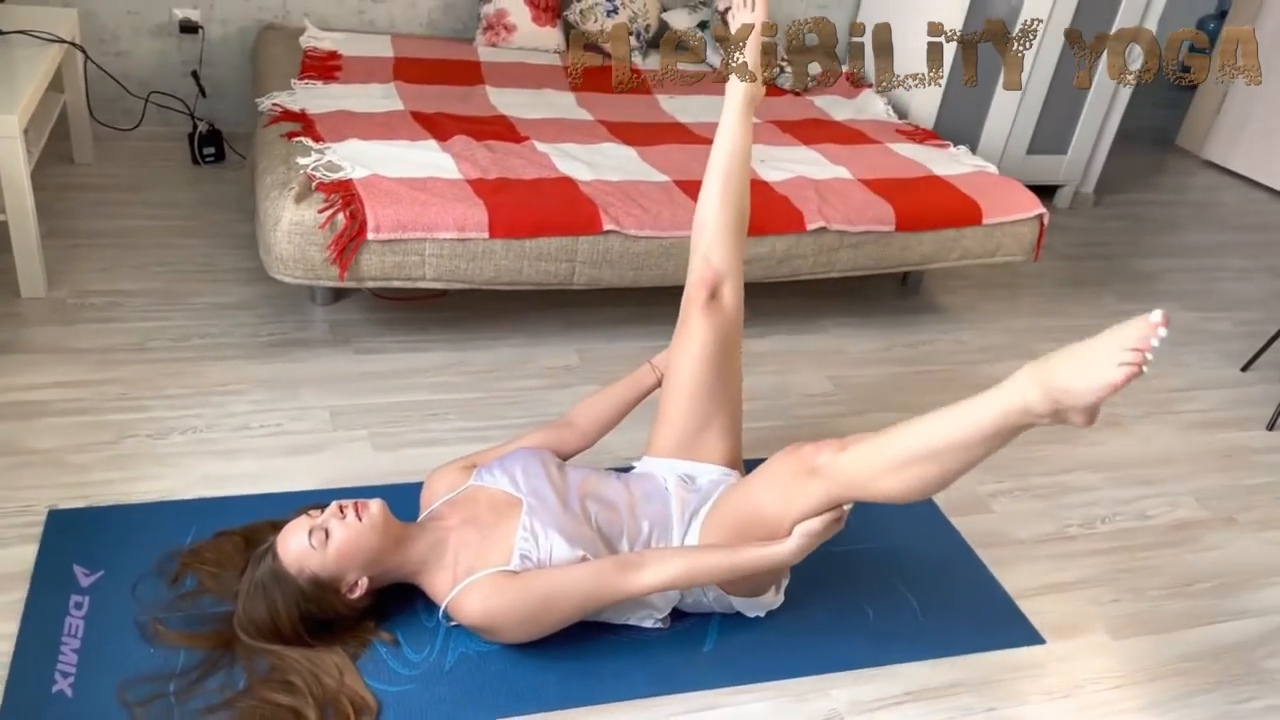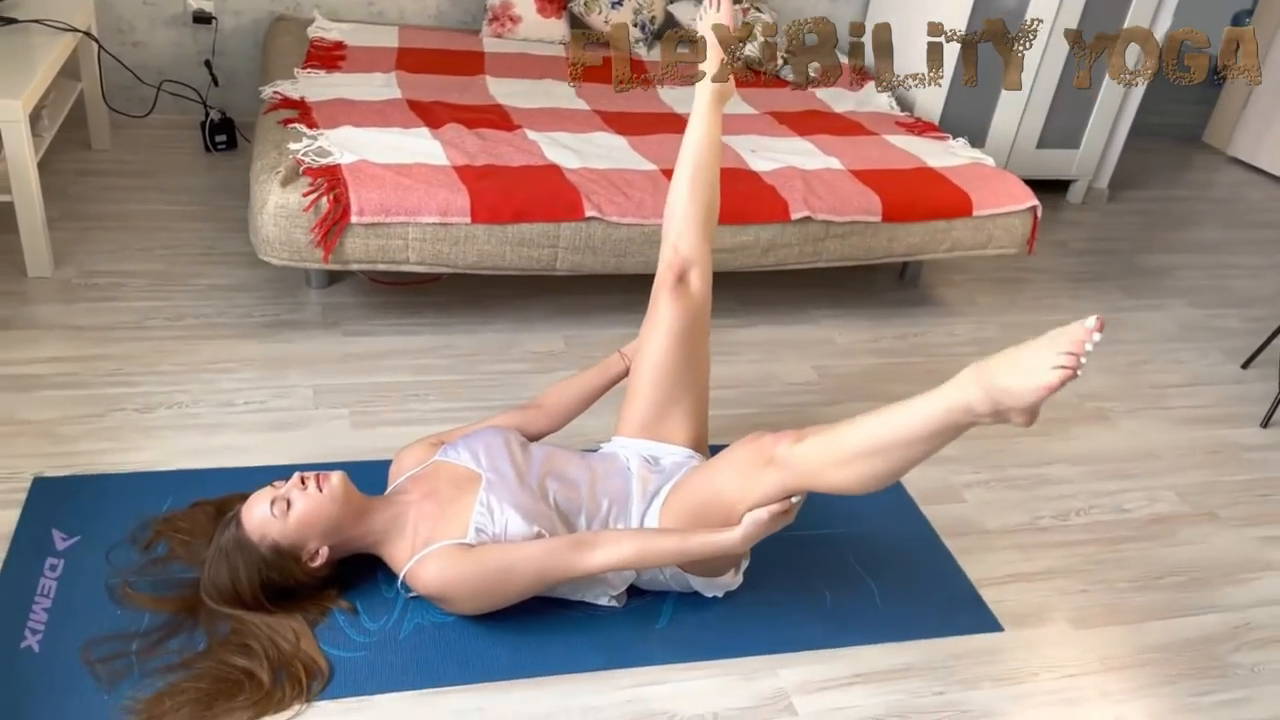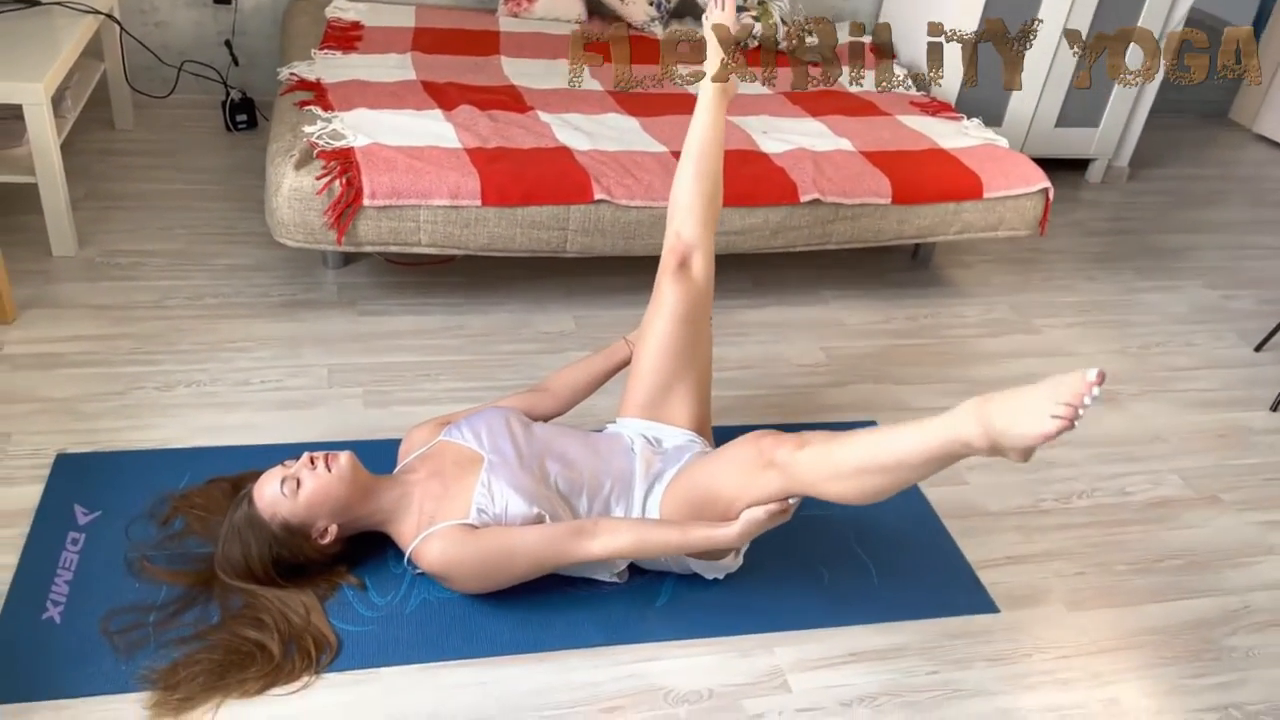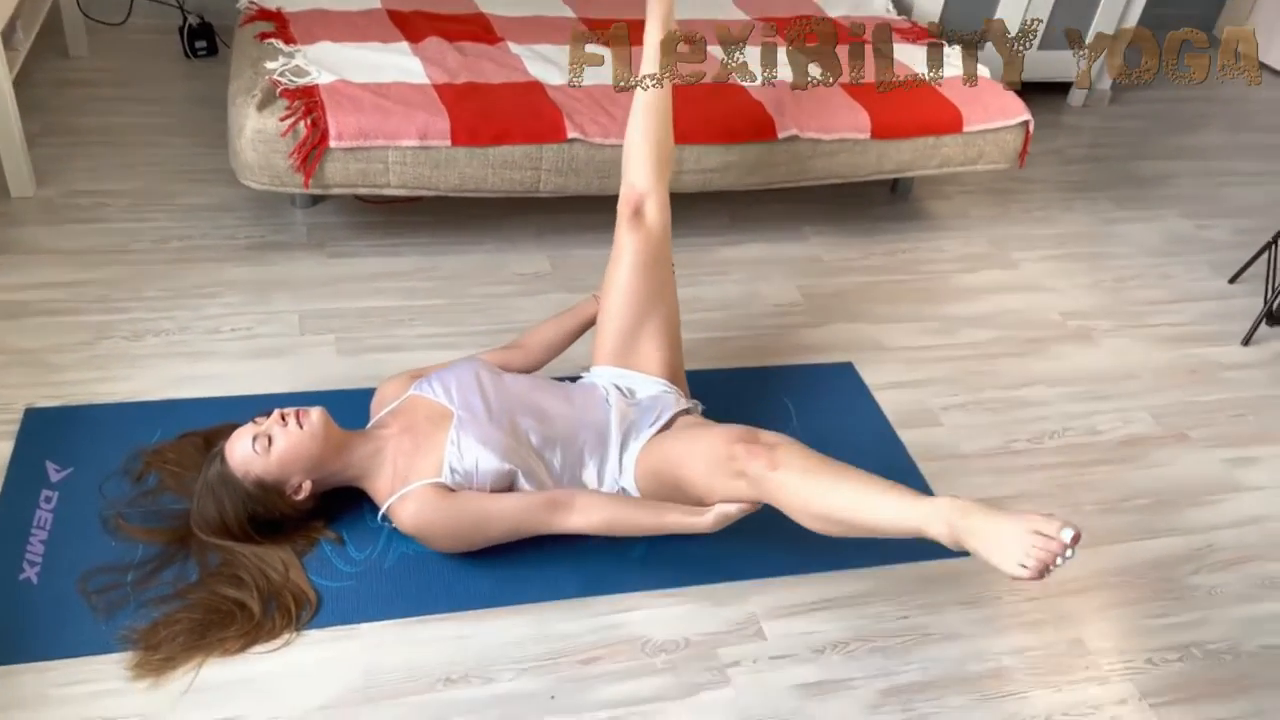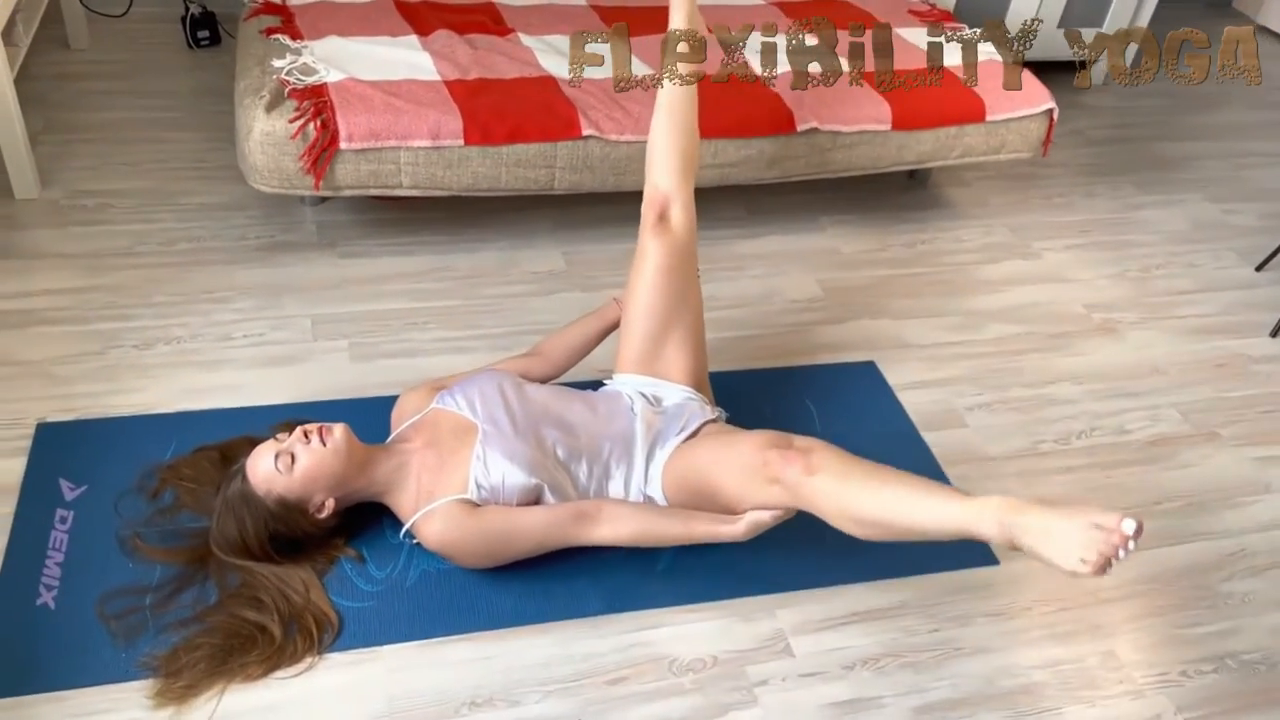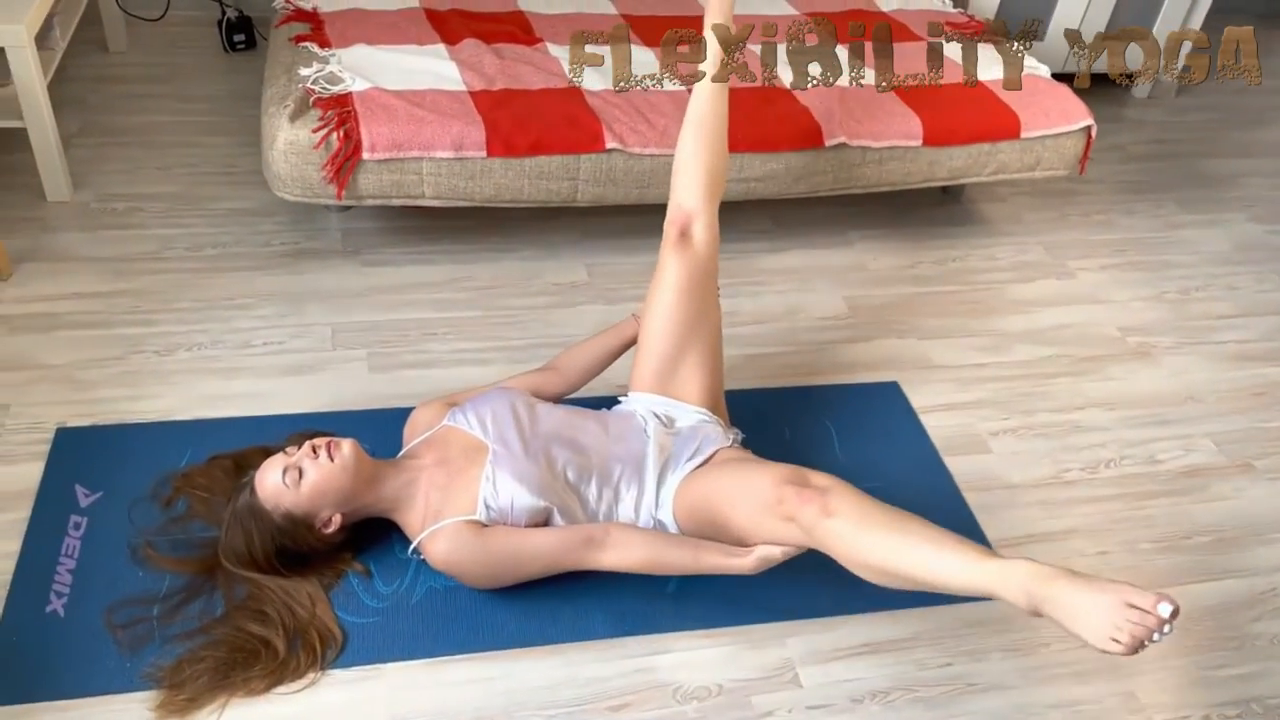
dt=0.5s
person 1, frame 1
left shoulder: (445, 486)
right shoulder: (479, 600)
left elbow: (561, 431)
right elbow: (635, 579)
left wrist: (662, 367)
right wrist: (779, 552)
left hip: (675, 484)
right hip: (713, 555)
left knee: (710, 288)
right knee: (822, 465)
right ankle: (1041, 390)
person 1, frame 2
left shoulder: (410, 464)
right shoulder: (437, 573)
left elbow: (529, 419)
right elbow: (591, 557)
left wrist: (627, 357)
right wrist: (734, 534)
left hip: (638, 467)
right hip: (670, 527)
left knee: (681, 273)
right knee: (777, 455)
right ankle: (980, 390)
person 1, frame 3
left shoulder: (420, 444)
right shoulder: (441, 550)
left elbow: (535, 402)
right elbow: (583, 541)
left wrist: (628, 345)
right wrist: (726, 530)
left hip: (645, 443)
right hip: (668, 508)
left knee: (684, 257)
right knee: (777, 455)
right ankle: (981, 421)
person 1, frame 4
left shoulder: (393, 397)
right shoulder: (416, 511)
left elbow: (510, 360)
right elbow: (558, 511)
left wrist: (604, 298)
right wrist: (702, 516)
left hip: (621, 395)
right hip: (639, 457)
left knee: (642, 209)
right knee: (751, 456)
right ankle: (959, 520)
person 1, frame 5
left shoulder: (415, 407)
right shoulder: (441, 524)
left elbow: (527, 369)
right elbow: (587, 522)
left wrist: (625, 302)
right wrist: (732, 527)
left hip: (643, 400)
right hip: (663, 467)
left knee: (666, 208)
right knee: (786, 459)
right ankle: (1010, 515)
person 1, frame 6
left shoulder: (426, 423)
right shoulder: (445, 547)
left elbow: (544, 382)
right elbow: (594, 548)
left wrist: (647, 318)
right wrist: (739, 563)
left hip: (658, 423)
right hip: (674, 487)
left knee: (689, 228)
right knee: (804, 498)
right ankle: (1037, 586)
